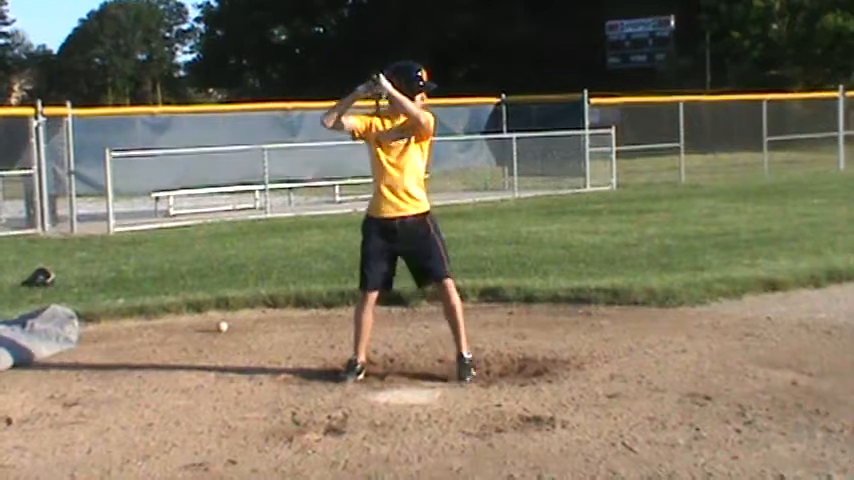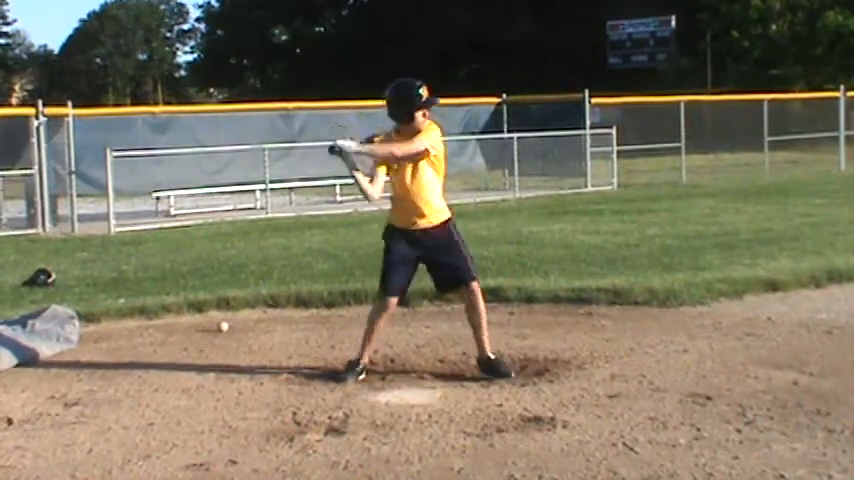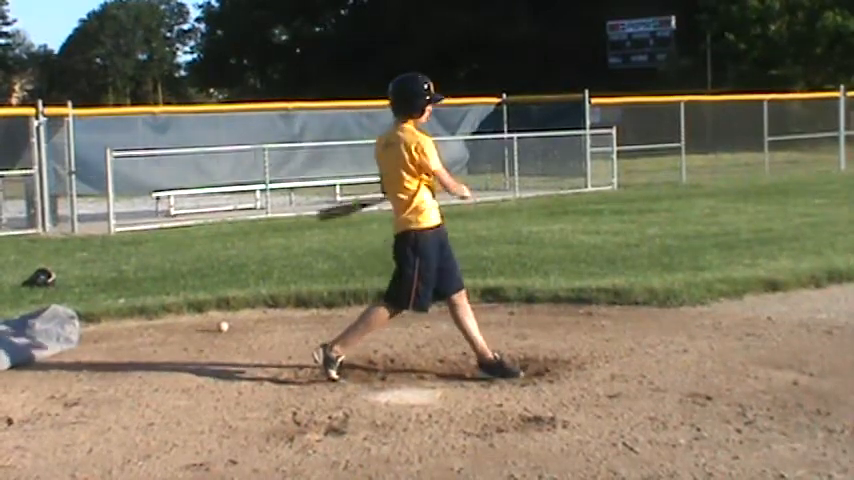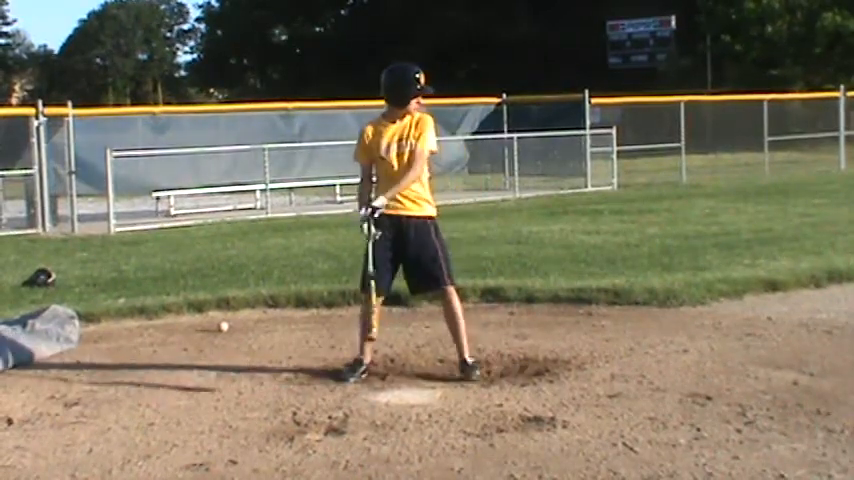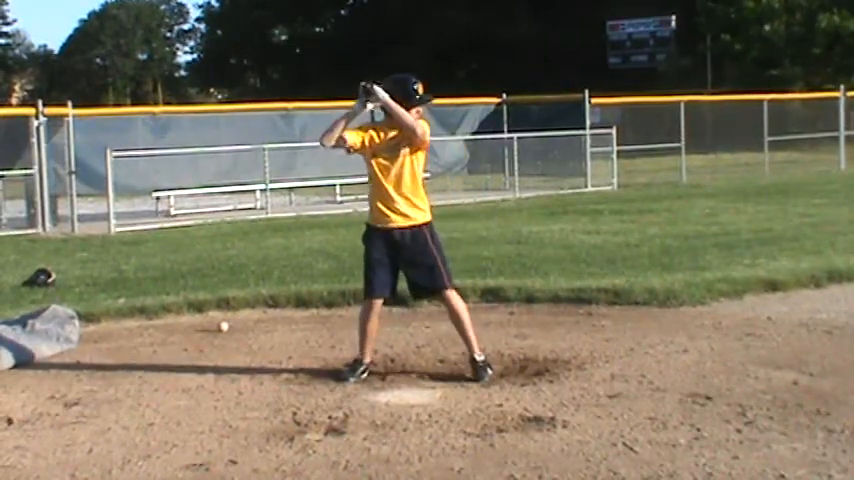
dt=1s
person 1, frame 1
left shoulder: (424, 119)
right shoulder: (372, 122)
left elbow: (420, 121)
right elbow: (329, 121)
left wrist: (390, 90)
right wrist: (358, 94)
left hip: (417, 217)
right hip: (379, 220)
left knee: (445, 283)
right knee: (368, 294)
left ankle: (464, 355)
right ankle: (358, 360)
person 1, frame 2
left shoulder: (429, 131)
right shoulder: (382, 144)
left elbow: (405, 149)
right elbow: (373, 194)
left wrist: (359, 148)
right wrist: (353, 165)
left hip: (439, 225)
right hip: (404, 230)
left knee: (471, 288)
right knee: (388, 300)
left ankle: (486, 356)
right ankle: (360, 360)
person 1, frame 3
left shoulder: (384, 142)
right shoulder: (419, 140)
left elbow: (386, 187)
right elbow: (447, 184)
right wrist: (467, 192)
left hip: (428, 230)
right hip: (420, 231)
left knee: (456, 294)
right knee: (395, 302)
left ankle: (486, 358)
right ankle: (334, 350)
person 1, frame 4
left shoulder: (423, 122)
right shoulder: (370, 131)
left elbow: (418, 169)
right elbow: (366, 176)
left wrist: (384, 197)
right wrist: (364, 208)
left hip: (420, 217)
right hip: (385, 220)
left knee: (446, 287)
right knee: (373, 292)
left ankle: (465, 358)
right ankle: (363, 359)
person 1, frame 5
left shoulder: (420, 131)
right shoulder: (367, 134)
left elbow: (416, 130)
right elbow: (327, 141)
left wrist: (385, 99)
right wrist: (357, 109)
left hip: (417, 226)
right hip: (381, 230)
left knee: (448, 293)
right knee: (373, 300)
left ankle: (477, 357)
right ankle: (363, 360)
